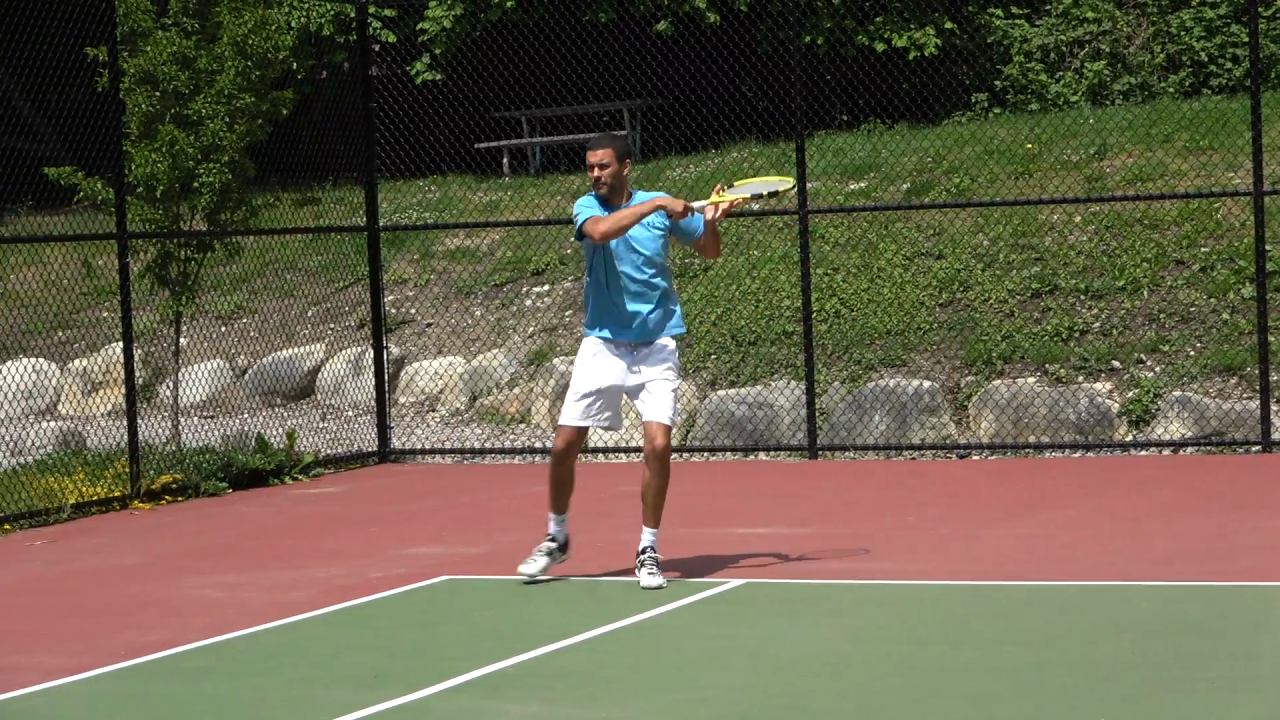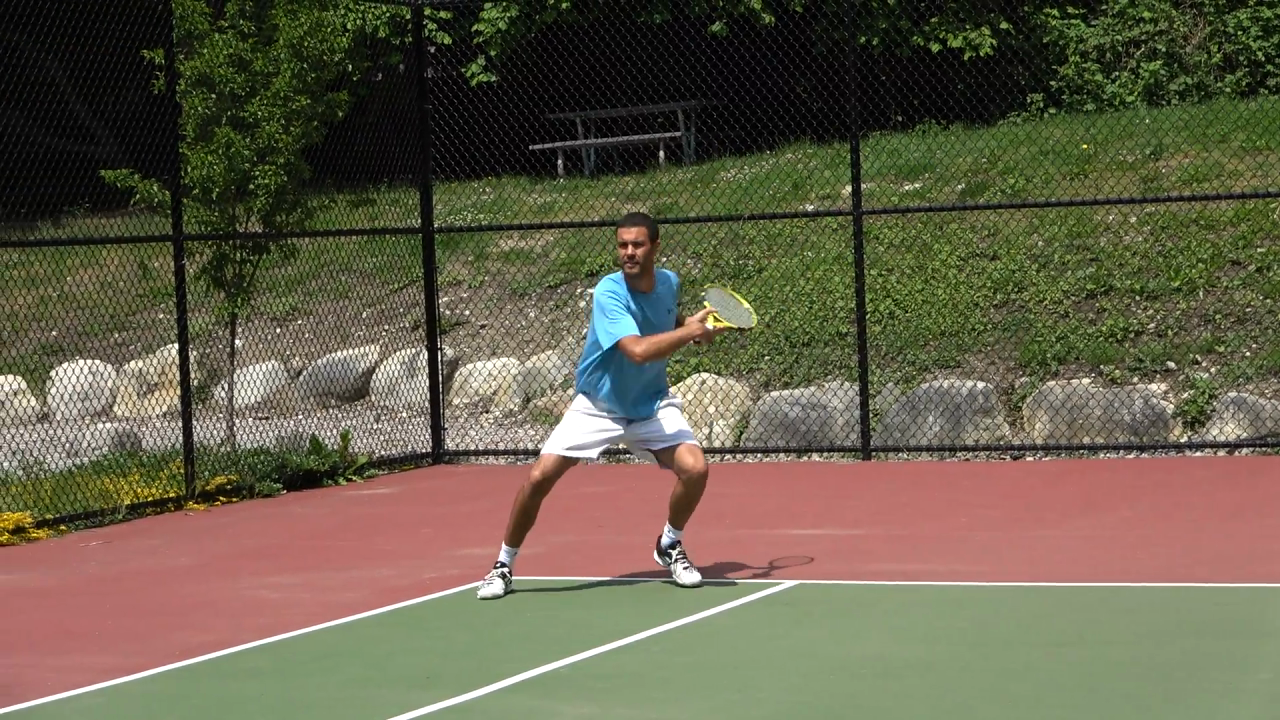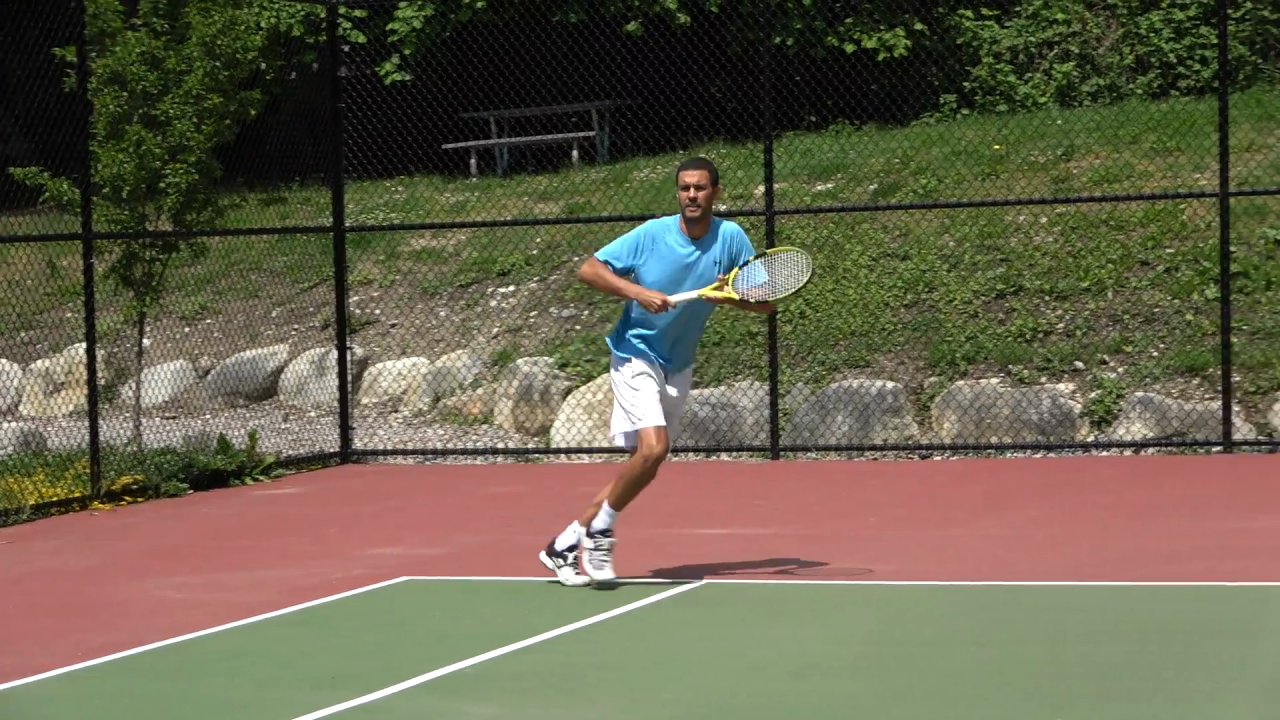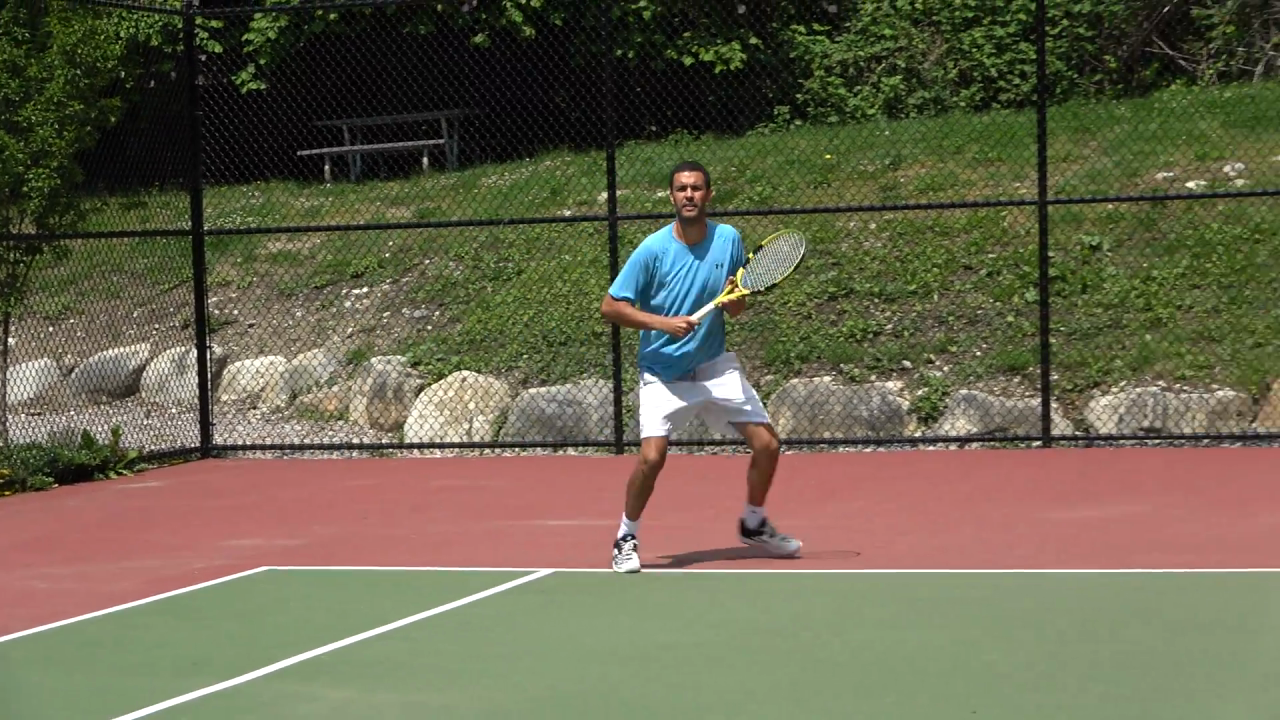
dt=0.3s
person 1, frame 1
left shoulder: (661, 207)
right shoulder: (587, 206)
left elbow: (710, 251)
right elbow: (600, 231)
left wrist: (714, 219)
right wrist: (655, 204)
left hip: (656, 345)
right hip: (602, 345)
left knee: (657, 445)
right knee: (564, 446)
left ankle: (647, 549)
right ankle: (556, 538)
person 1, frame 2
left shoulder: (666, 281)
right shoulder: (608, 293)
right elbow: (639, 352)
left wrist: (689, 324)
right wrist: (686, 331)
left hip: (653, 404)
right hip: (599, 404)
left knee: (695, 469)
right knee: (541, 476)
left ankle: (671, 545)
right ankle: (502, 565)
person 1, frame 3
left shoulder: (731, 236)
right shoulder: (651, 234)
left elbow: (765, 303)
right elbow: (588, 270)
left wrist: (736, 294)
right wrist: (636, 293)
left hip: (676, 368)
right hip: (637, 357)
left knee: (647, 459)
right knee: (653, 449)
left ankle: (567, 544)
right ankle: (598, 532)
person 1, frame 4
left shoulder: (729, 238)
right shoulder: (652, 250)
left elbow: (736, 307)
right elbow: (610, 307)
left wrist: (733, 300)
right wrist: (663, 322)
left hip: (715, 364)
right hip: (664, 369)
left knee: (766, 444)
right knee: (652, 456)
left ankle: (754, 523)
right ankle: (626, 538)
